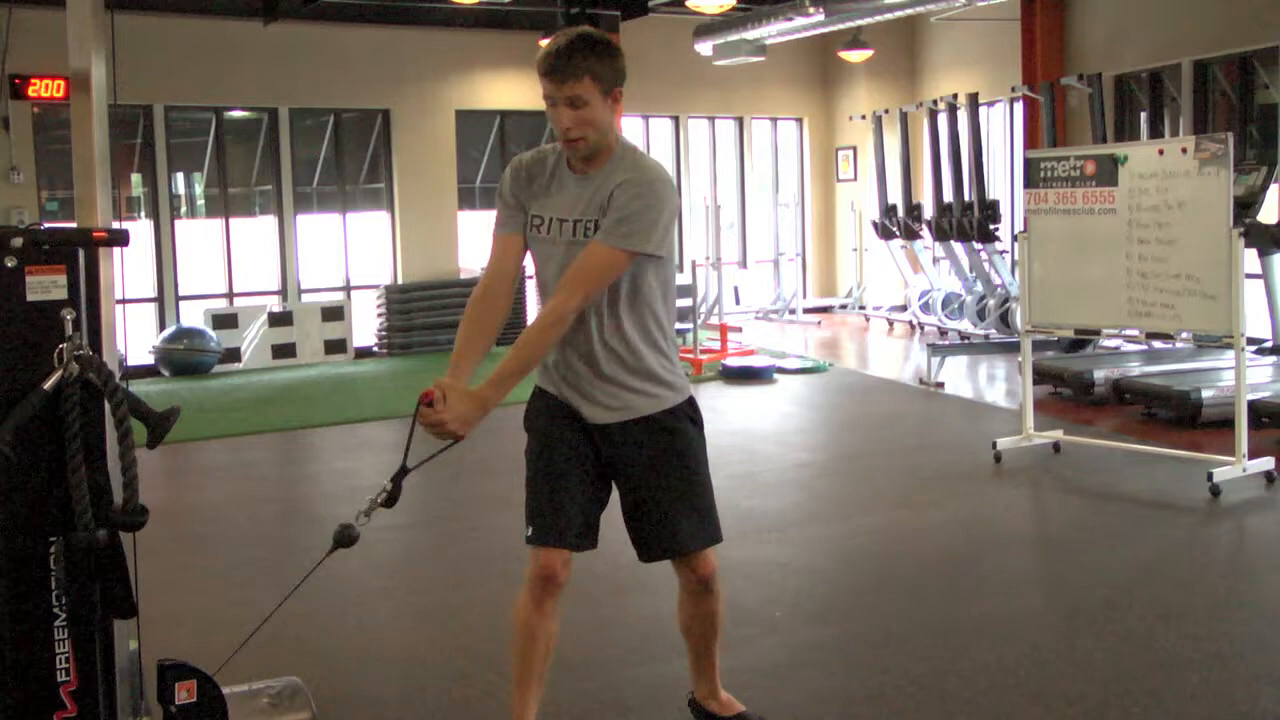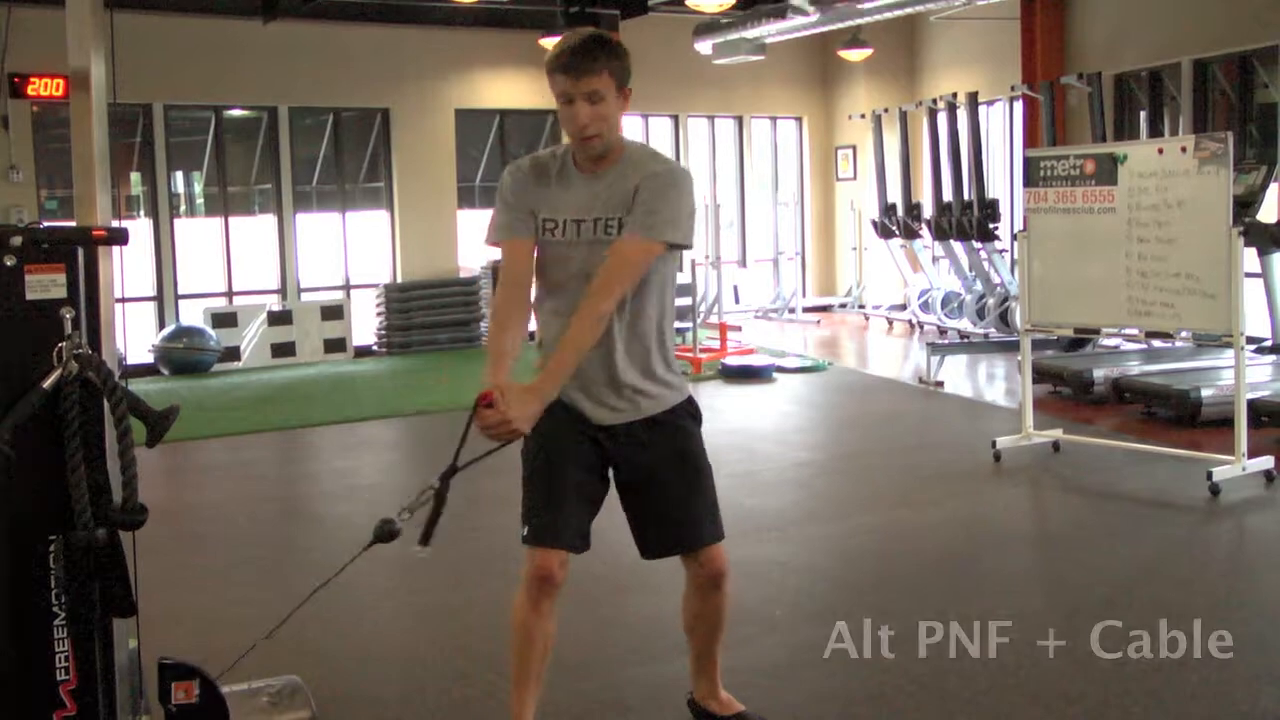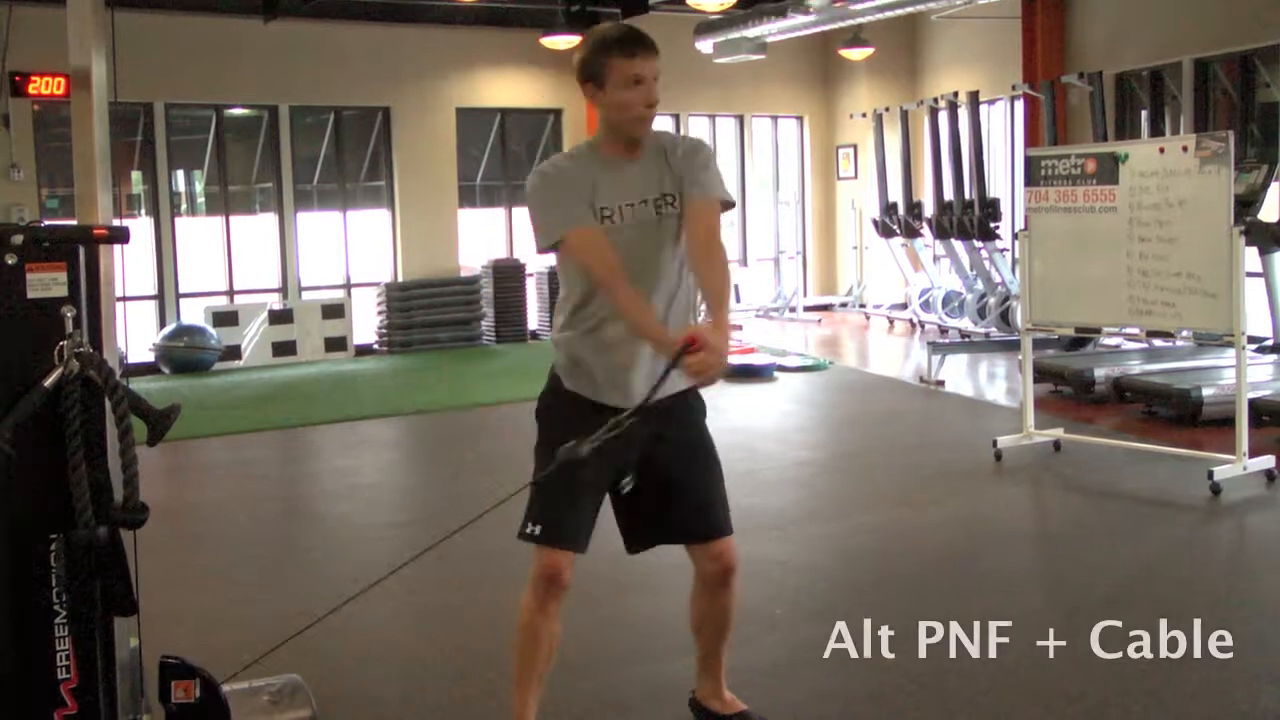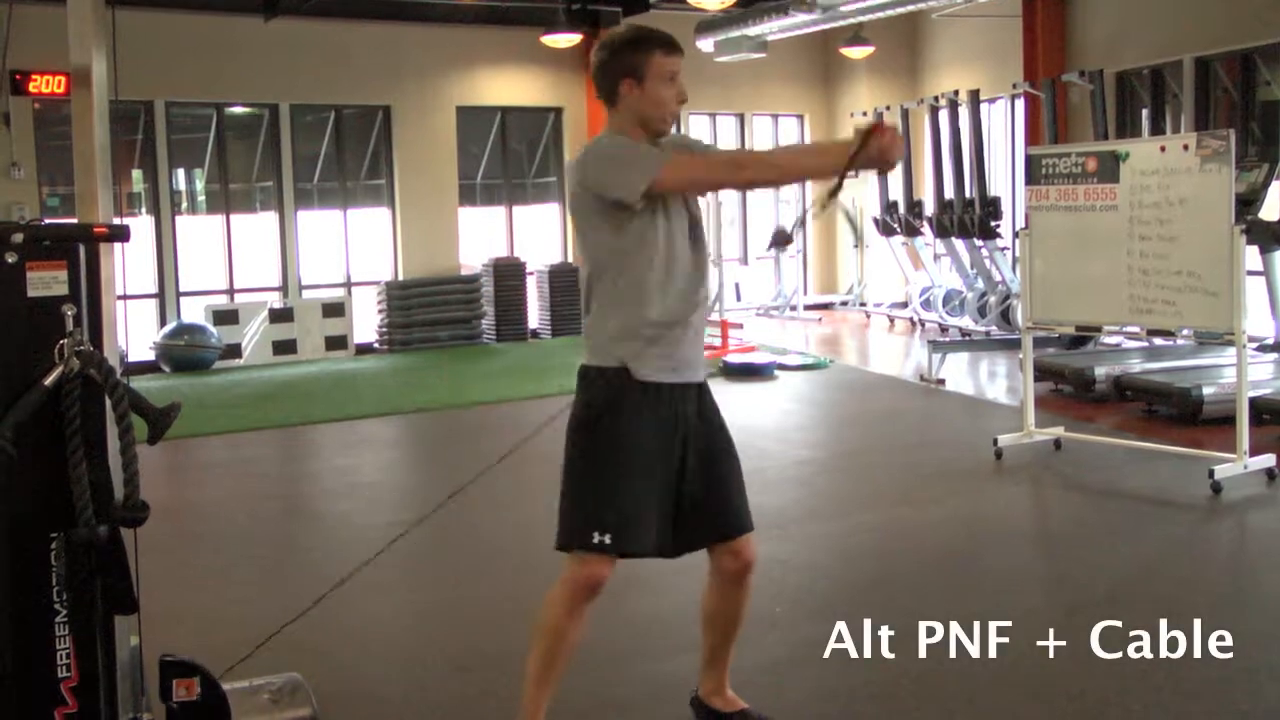
dt=0.2s
person 1, frame 1
left shoulder: (646, 187)
right shoulder: (525, 176)
left elbow: (569, 301)
right elbow: (499, 280)
left wrist: (484, 397)
right wrist: (452, 378)
left hip: (653, 408)
right hip: (563, 406)
left knee: (699, 568)
right knee: (547, 570)
person 1, frame 2
left shoulder: (661, 182)
right shoulder: (526, 180)
left elbow: (605, 298)
right elbow: (513, 287)
left wrist: (539, 393)
right wrist: (500, 380)
left hip: (657, 406)
right hip: (566, 411)
left knee: (708, 566)
right knee: (545, 569)
person 1, frame 3
left shoulder: (686, 156)
right shoulder: (556, 179)
left elbow: (708, 242)
right elbow: (604, 273)
left wrist: (716, 328)
right wrist: (663, 337)
left hip: (669, 395)
right hip: (582, 397)
left knee: (719, 560)
right knee: (552, 572)
person 1, frame 4
left shoulder: (676, 151)
right shoulder: (598, 161)
left elbow: (752, 165)
right elbow: (722, 174)
left wrist: (845, 151)
right wrist: (847, 159)
left hip: (686, 386)
right hip: (622, 390)
left knee: (736, 556)
right knee: (589, 571)
